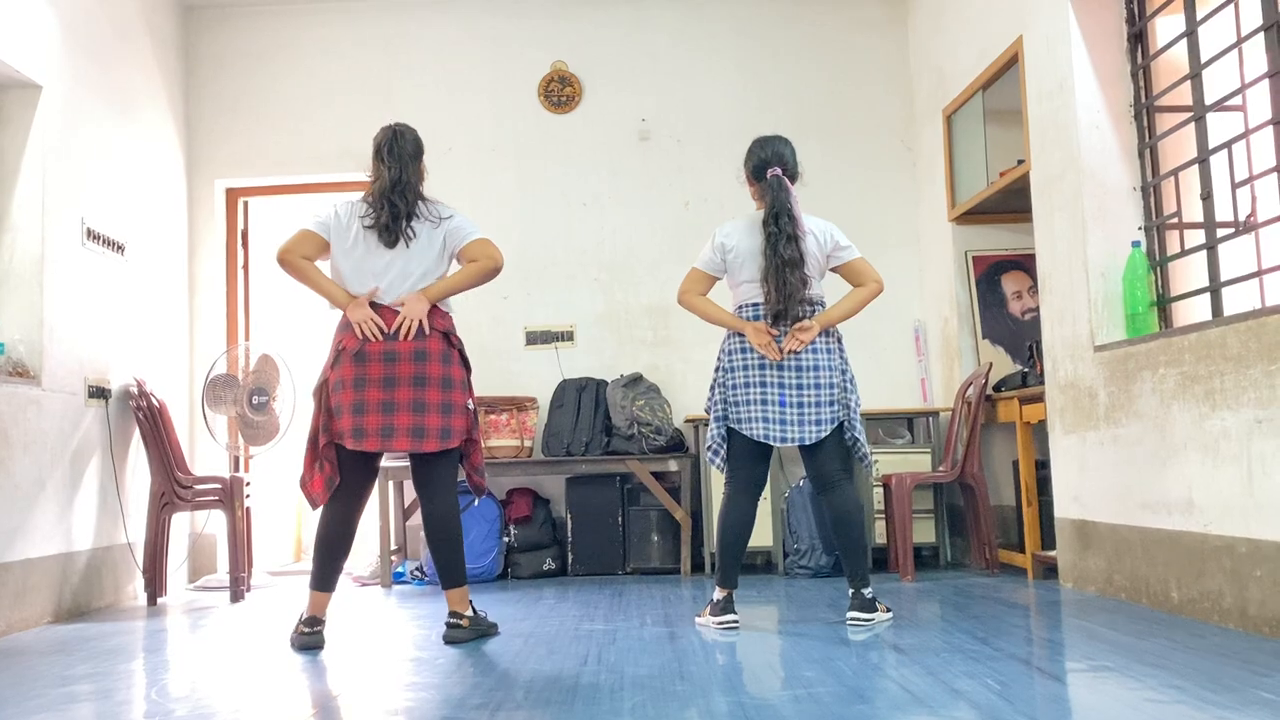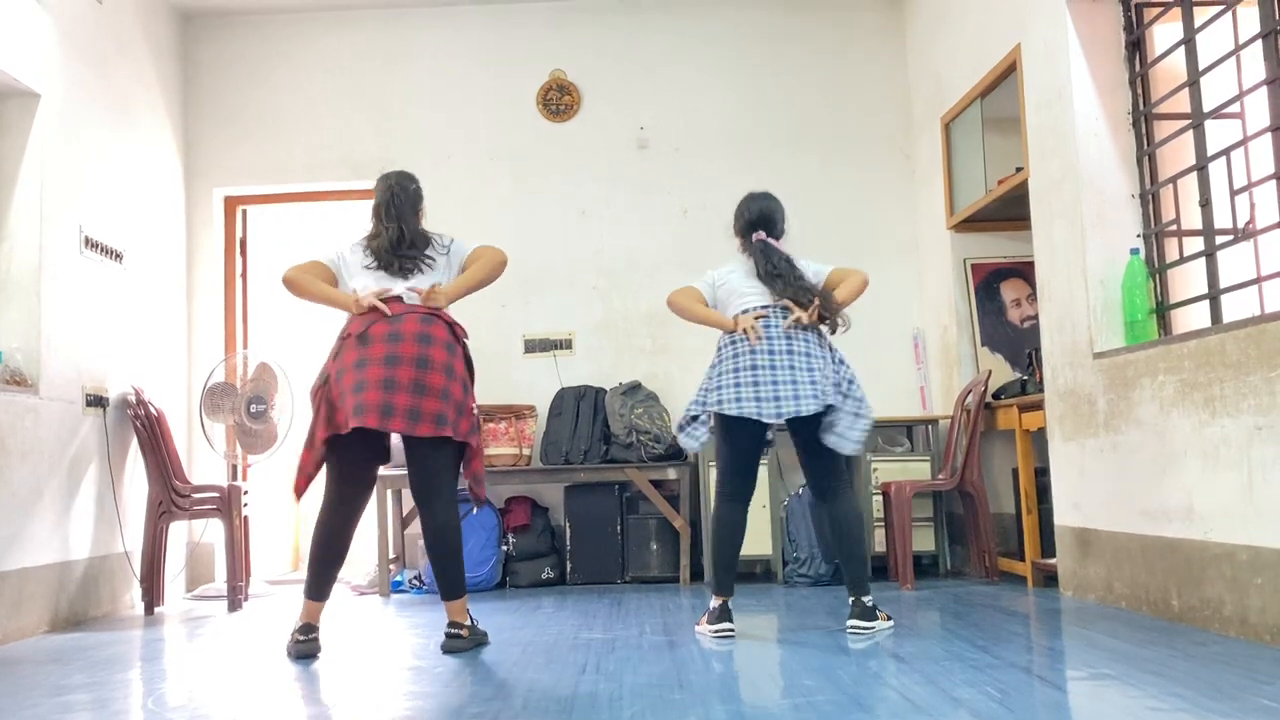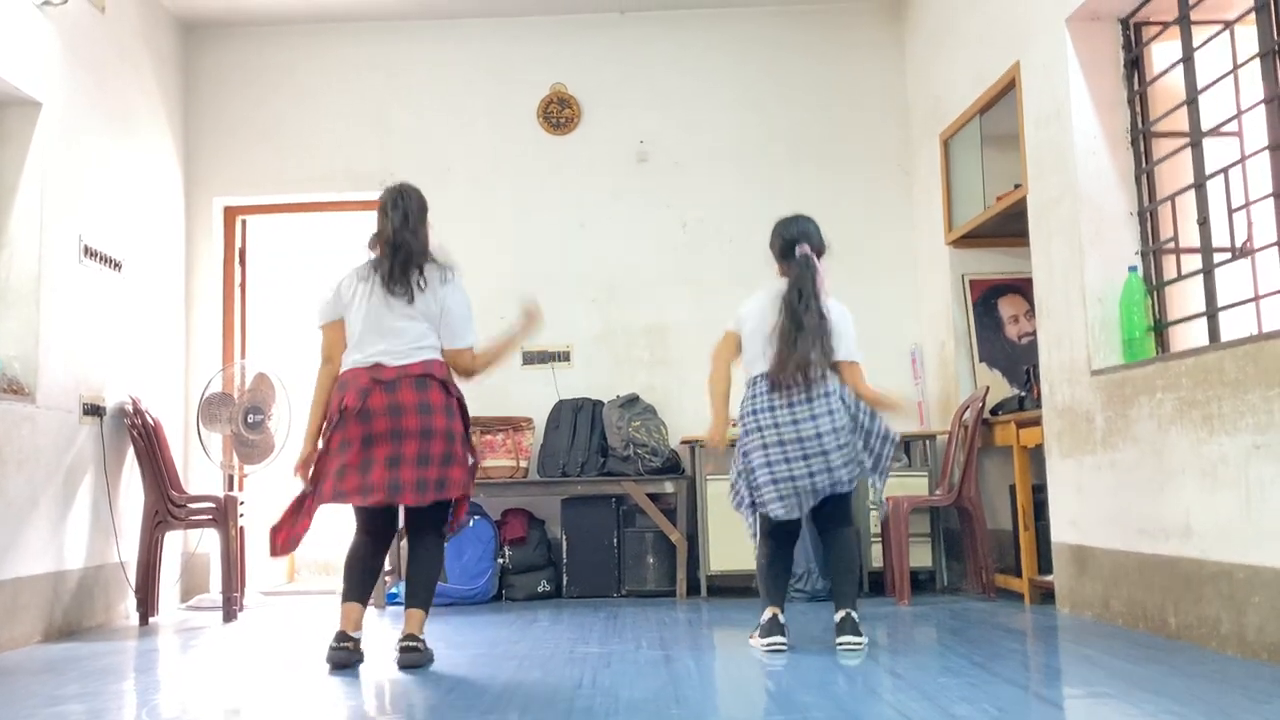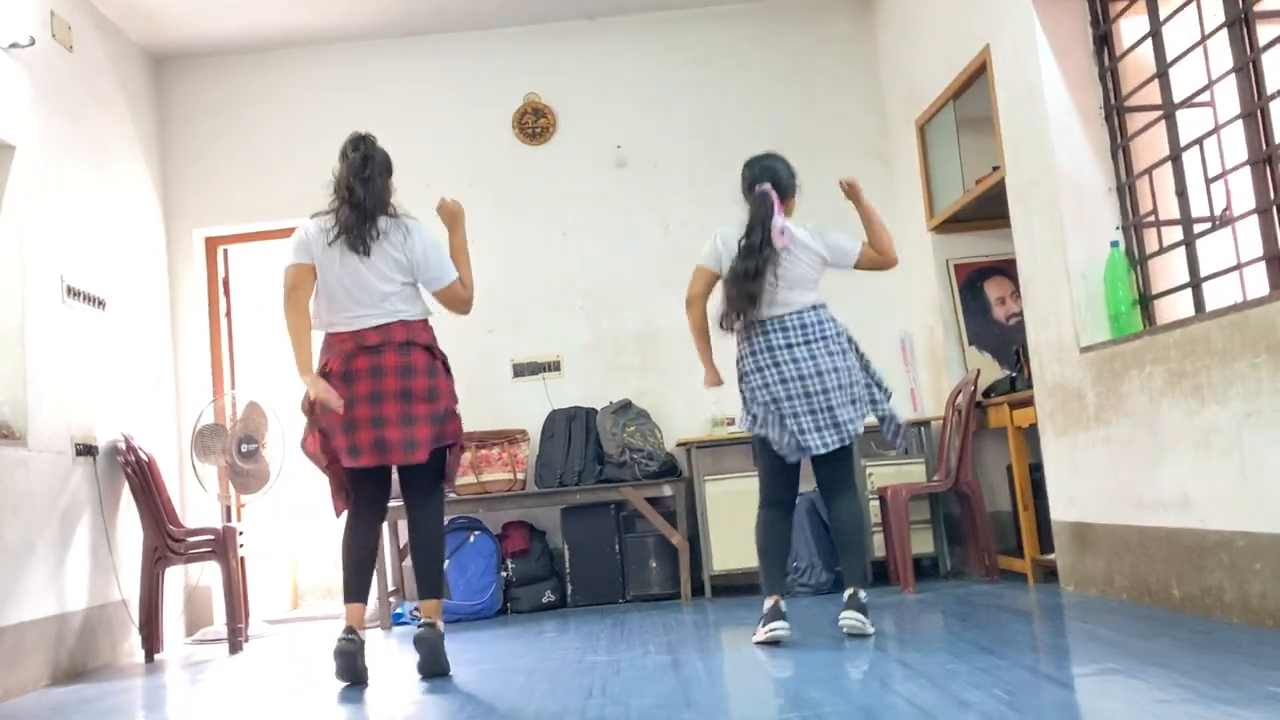
dt=1s
person 1, frame 1
left shoulder: (344, 216)
right shoulder: (443, 219)
left elbow: (289, 255)
right elbow: (491, 261)
left wrist: (346, 300)
right wrist: (428, 295)
left hip: (362, 356)
right hip: (427, 356)
left knee: (345, 491)
right knee: (437, 490)
left ankle: (312, 619)
right ankle: (460, 614)
person 1, frame 2
left shoulder: (350, 255)
right shoulder: (444, 249)
left elbow: (293, 276)
right elbow: (495, 258)
left wrist: (350, 301)
right wrist: (446, 296)
left hip: (364, 353)
right hip: (430, 349)
left knee: (343, 498)
right knee: (436, 496)
left ankle: (307, 626)
right ankle: (458, 622)
person 1, frame 3
left shoulder: (349, 283)
right shoulder: (443, 282)
left elbow: (330, 362)
right elbow: (464, 365)
left wrist: (311, 438)
right wrist: (516, 335)
left hip: (361, 408)
right hip: (425, 403)
left knee: (373, 531)
right knee: (427, 532)
left ankle: (346, 634)
right ankle: (412, 636)
person 1, frame 4
left shoulder: (311, 234)
right shoulder: (408, 232)
left elbow: (296, 300)
right elbow: (461, 300)
left wrist: (307, 374)
right wrist: (457, 230)
left hip: (347, 370)
right hip: (409, 365)
left knee: (364, 507)
right knee: (424, 500)
left ankle: (352, 632)
right ankle: (430, 623)
person 2, frame 1
left shoulder: (729, 234)
right shoulder: (821, 231)
left elbow: (688, 294)
right elbow: (872, 283)
left wrist: (745, 327)
right wrist: (818, 324)
left hip: (749, 365)
right hip: (815, 363)
left knee: (742, 486)
right knee: (836, 482)
left ankle: (723, 599)
right ankle: (862, 596)
person 2, frame 2
left shoulder: (721, 276)
right shoulder: (800, 269)
left elbow: (677, 300)
right elbow: (857, 278)
left wrist: (729, 322)
right wrist: (822, 309)
left hip: (743, 365)
right hip: (807, 360)
left knee: (733, 494)
right knee: (834, 488)
left ankle: (720, 607)
right ankle: (862, 603)
person 2, frame 3
left shoulder: (754, 303)
right shoulder: (834, 311)
left elbow: (723, 361)
right elbow: (855, 387)
left wrist: (719, 419)
right wrist: (903, 406)
left hip: (767, 425)
right hip: (825, 422)
left knee: (779, 532)
right knee: (837, 523)
left ankle: (772, 618)
right ankle: (847, 616)
person 2, frame 4
left shoulder: (726, 242)
right shoulder: (815, 239)
left elbow: (694, 301)
right elbow: (887, 257)
left wrist: (708, 363)
right wrist: (860, 202)
left hip: (764, 371)
right hip: (823, 360)
left knee: (776, 498)
right knee: (839, 486)
left ankle: (773, 606)
right ankle: (854, 595)
